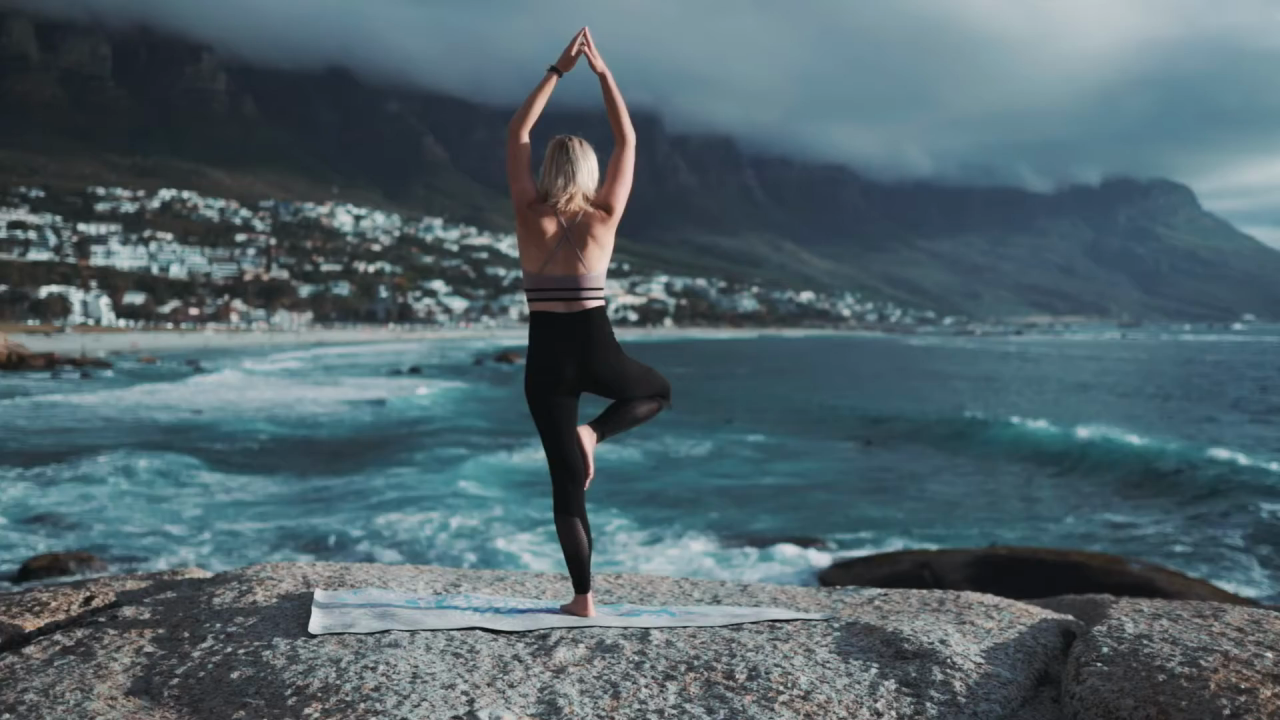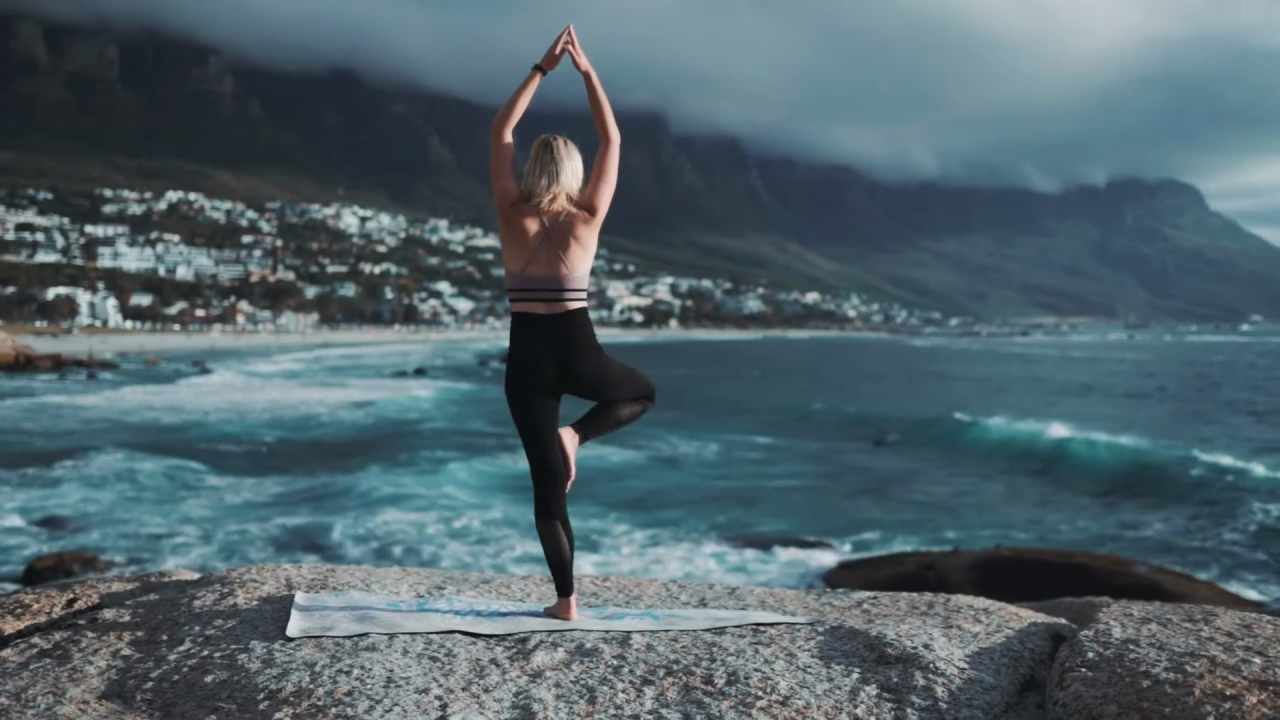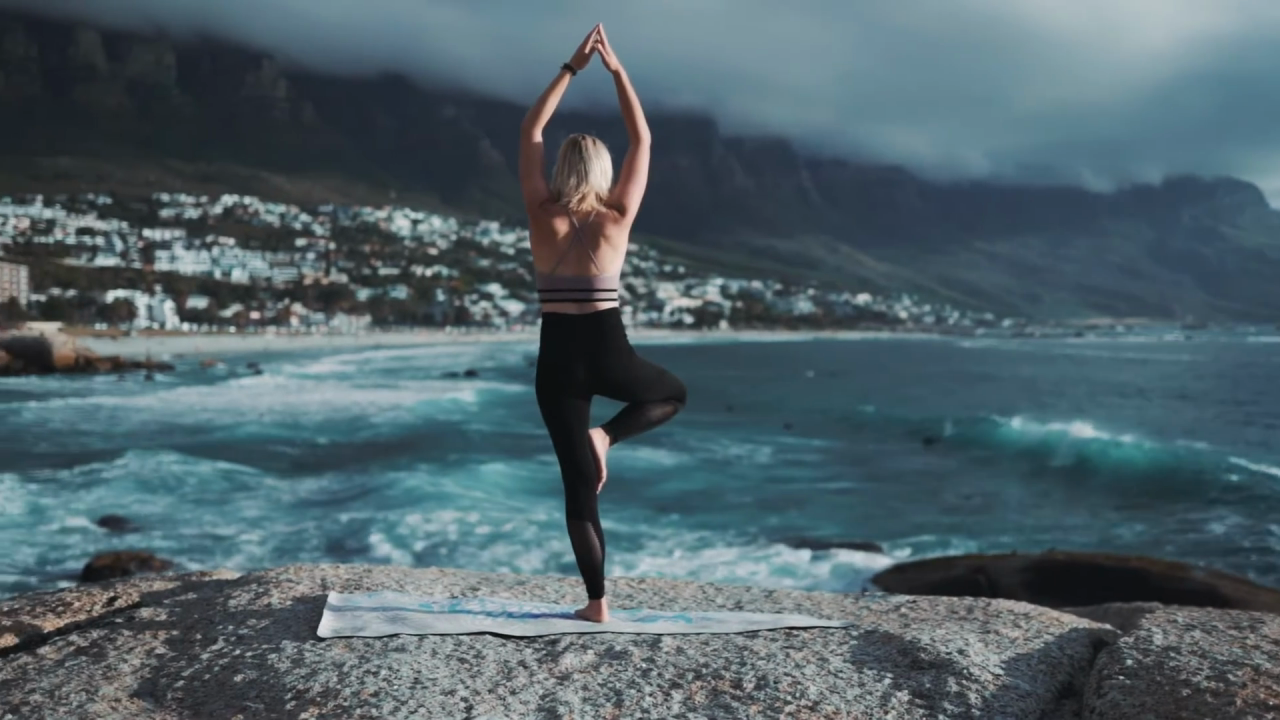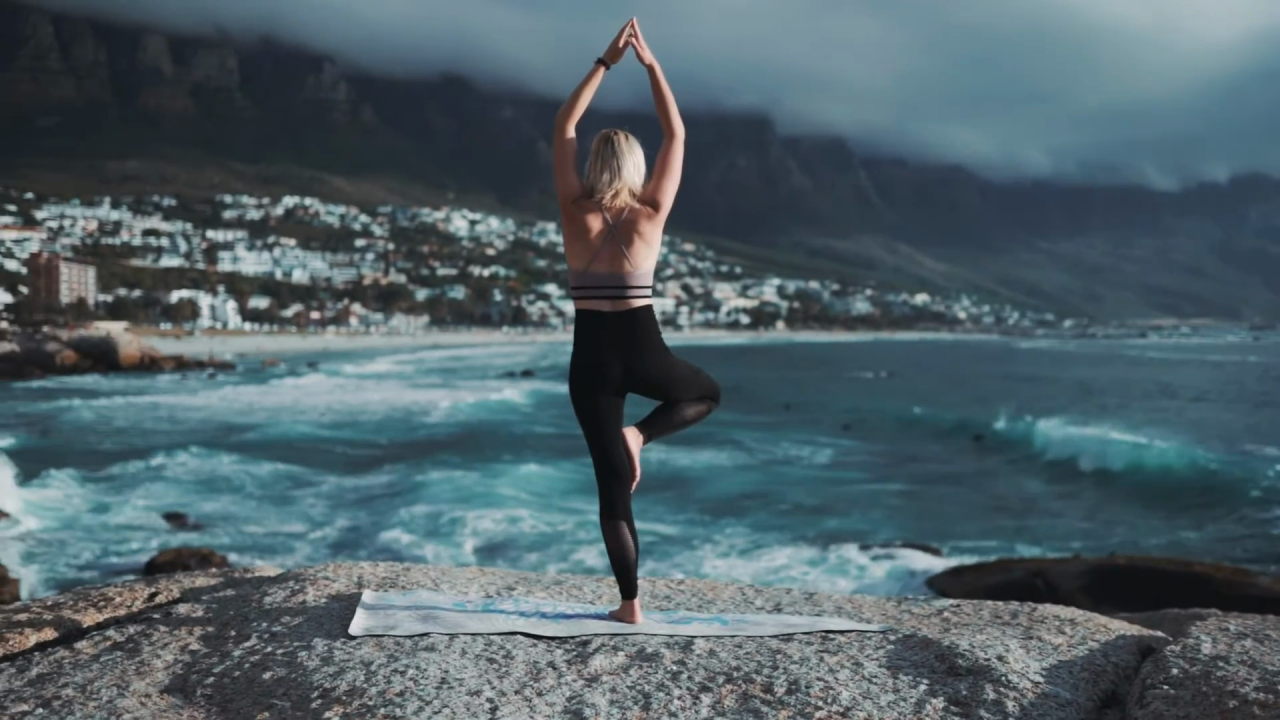
dt=0.7s
person 1, frame 1
left shoulder: (530, 216)
right shoulder: (604, 218)
left elbow: (517, 135)
right elbow: (627, 139)
left wrist: (558, 70)
right wrist: (601, 70)
left hip: (547, 359)
right hip: (597, 353)
left knee: (567, 485)
right knee: (658, 390)
left ankle: (583, 598)
right ankle: (595, 432)
person 1, frame 2
left shoulder: (512, 216)
right shoulder: (587, 219)
left elbow: (501, 133)
right elbow: (612, 139)
left wrist: (542, 68)
right wrist: (585, 69)
left hip: (527, 360)
right hip: (578, 355)
left knee: (547, 486)
right knee: (643, 392)
left ankle: (565, 601)
right ankle: (576, 434)
person 1, frame 3
left shoulder: (542, 217)
right shoulder: (617, 219)
left elbow: (530, 132)
right elbow: (642, 138)
left wrist: (571, 68)
right wrist: (615, 68)
left hip: (558, 361)
right hip: (609, 355)
left knee: (578, 487)
right knee: (674, 393)
left ankle: (597, 604)
right ankle: (607, 436)
person 1, frame 4
left shoulder: (575, 213)
right shoulder: (651, 215)
left elbow: (564, 127)
right elbow: (677, 134)
left wrist: (605, 62)
right wrist: (649, 62)
left hip: (592, 358)
right hip: (643, 352)
left knee: (612, 488)
right knee: (707, 392)
left ankle: (630, 605)
right ankle: (641, 434)
